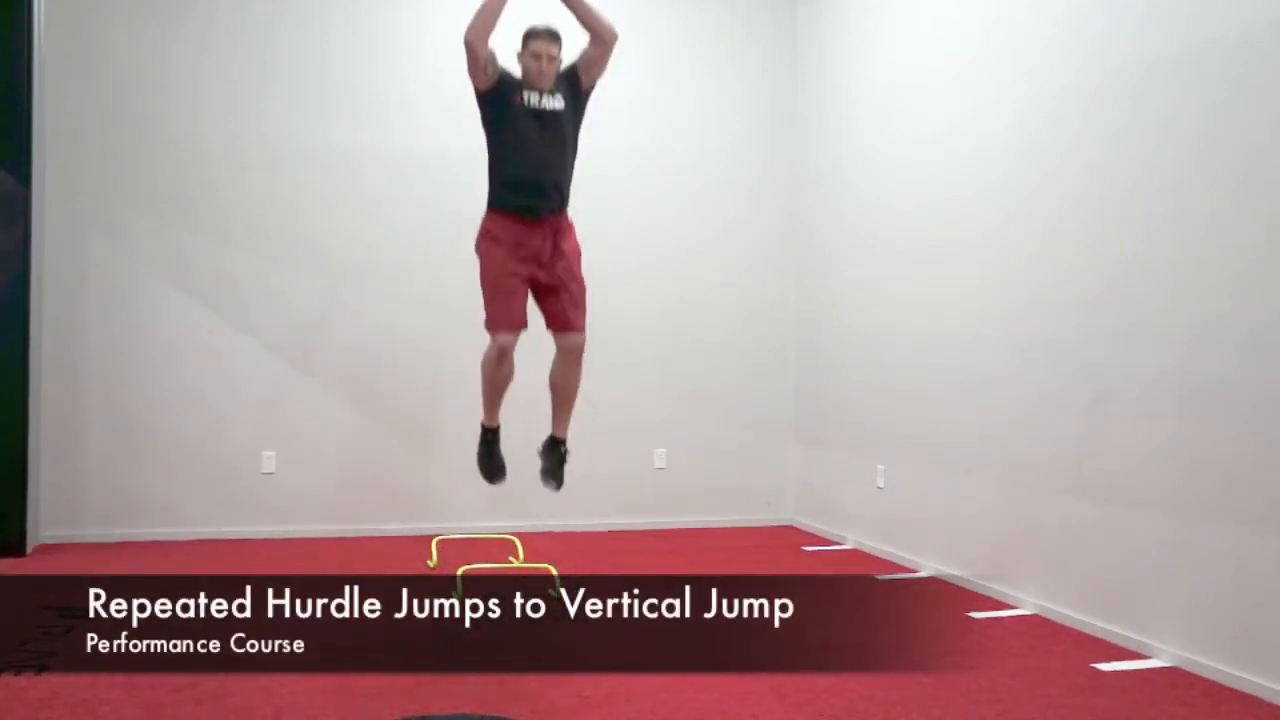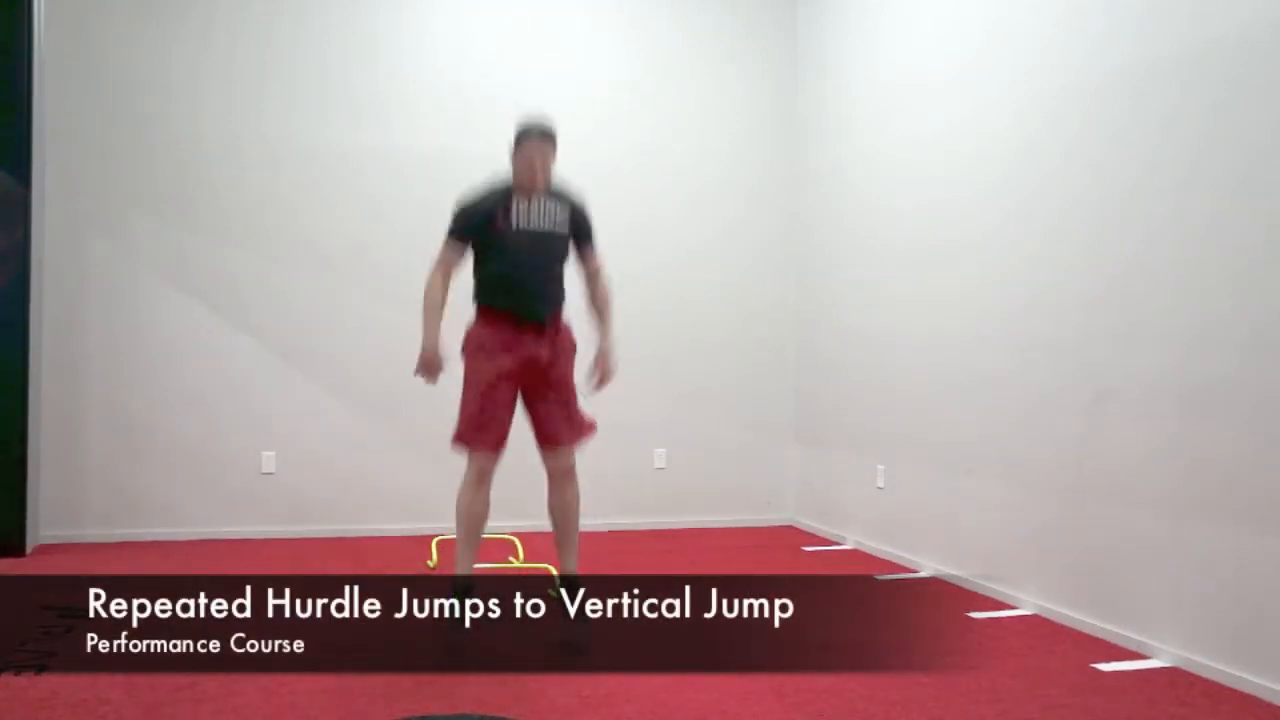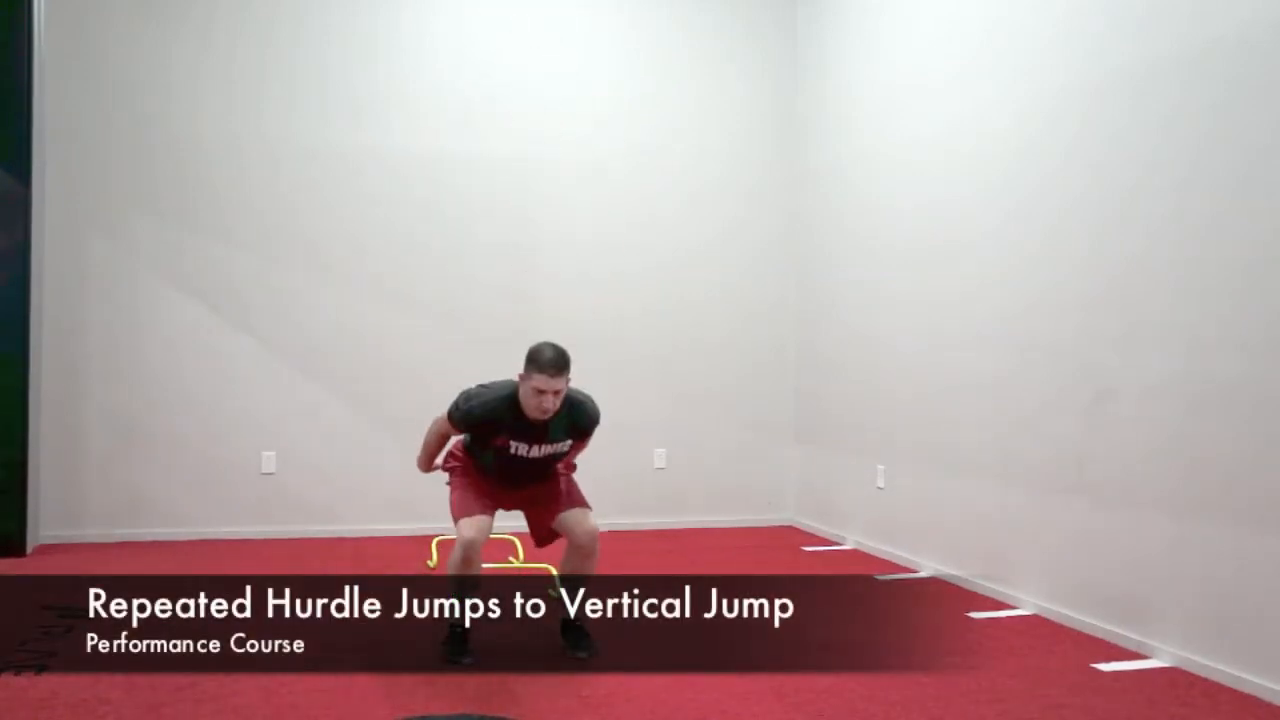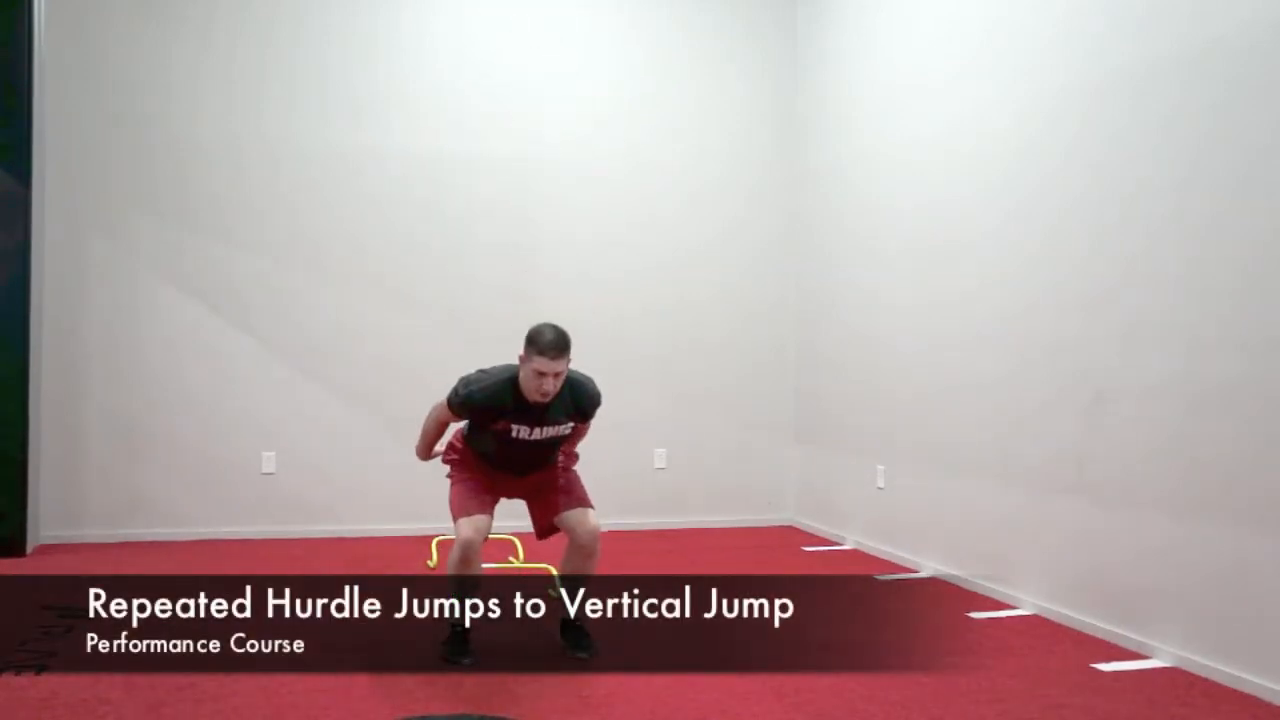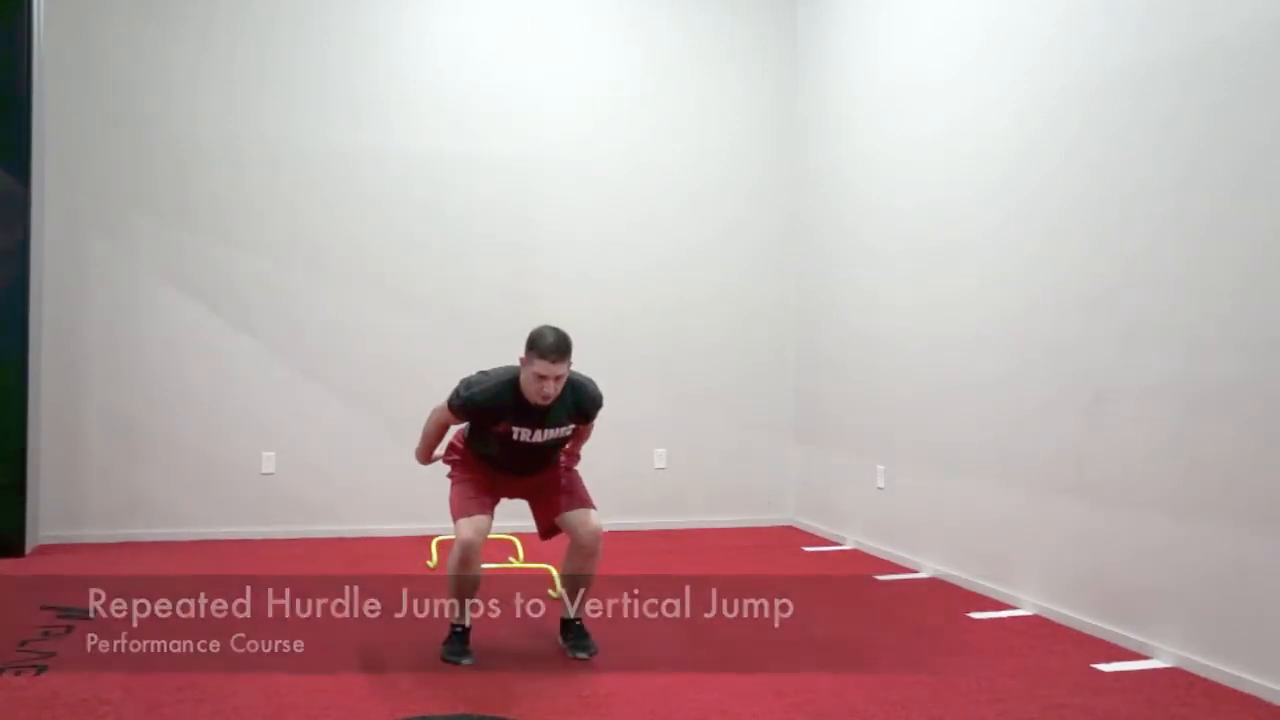
dt=0.4s
person 1, frame 1
left shoulder: (572, 89)
right shoulder: (500, 89)
right elbow: (474, 41)
left hip: (557, 235)
right hip: (504, 235)
left knee: (573, 343)
right knee: (502, 342)
left ankle: (556, 442)
right ankle: (489, 433)
person 1, frame 2
left shoulder: (570, 208)
right shoulder: (482, 208)
left elbow: (594, 274)
right elbow: (443, 270)
left wrist: (606, 338)
right wrist: (431, 338)
left hip: (550, 343)
right hip: (494, 342)
left knee: (562, 465)
right knee: (481, 463)
left ankle: (570, 581)
right ankle: (461, 581)
person 1, frame 3
left shoulder: (582, 410)
right shoulder: (485, 404)
right elbow: (441, 426)
left wrist: (562, 462)
right wrist: (425, 463)
left hip: (543, 477)
right hip: (479, 473)
left knee: (587, 534)
right knee: (470, 539)
left ankle: (571, 623)
right ankle: (458, 629)
person 1, frame 4
left shoulder: (584, 393)
right shoulder: (484, 390)
right elbow: (440, 414)
left wrist: (566, 452)
right wrist: (424, 451)
left hip: (545, 466)
right hip: (479, 463)
left knee: (588, 532)
right knee: (469, 538)
left ankle: (571, 621)
right ankle: (459, 627)
person 1, frame 5
left shoulder: (585, 395)
right shoulder: (485, 391)
right elbow: (441, 416)
left wrist: (571, 454)
right wrist: (424, 455)
left hip: (546, 466)
right hip: (480, 463)
left knee: (590, 532)
right knee: (469, 539)
left ankle: (571, 621)
right ankle: (459, 627)
